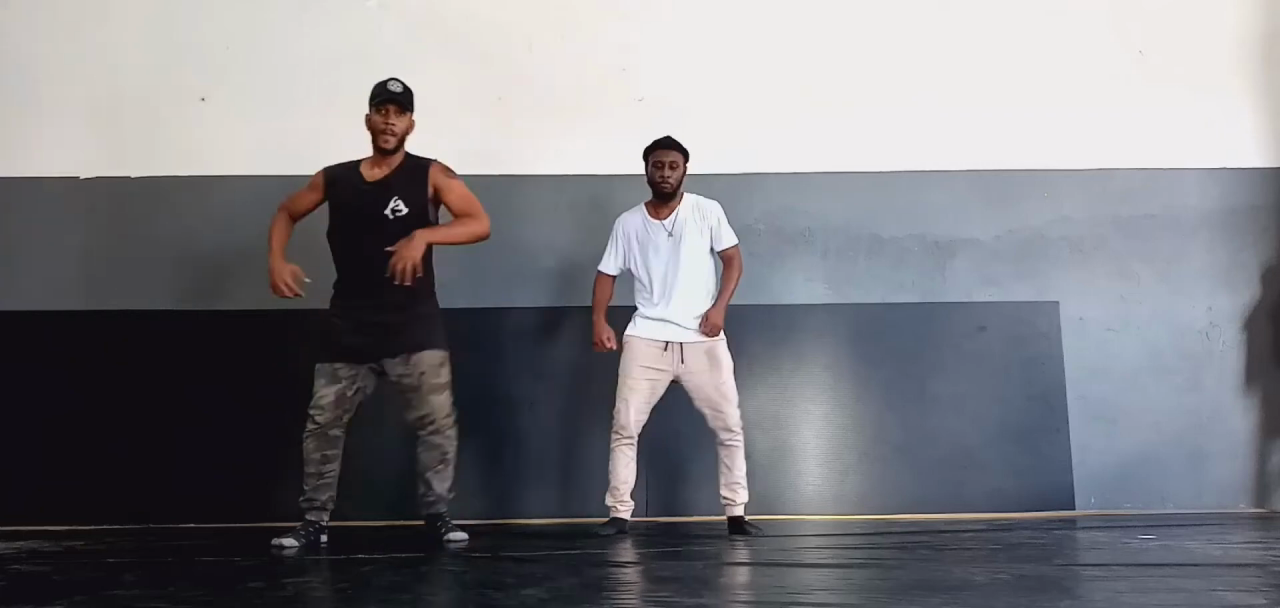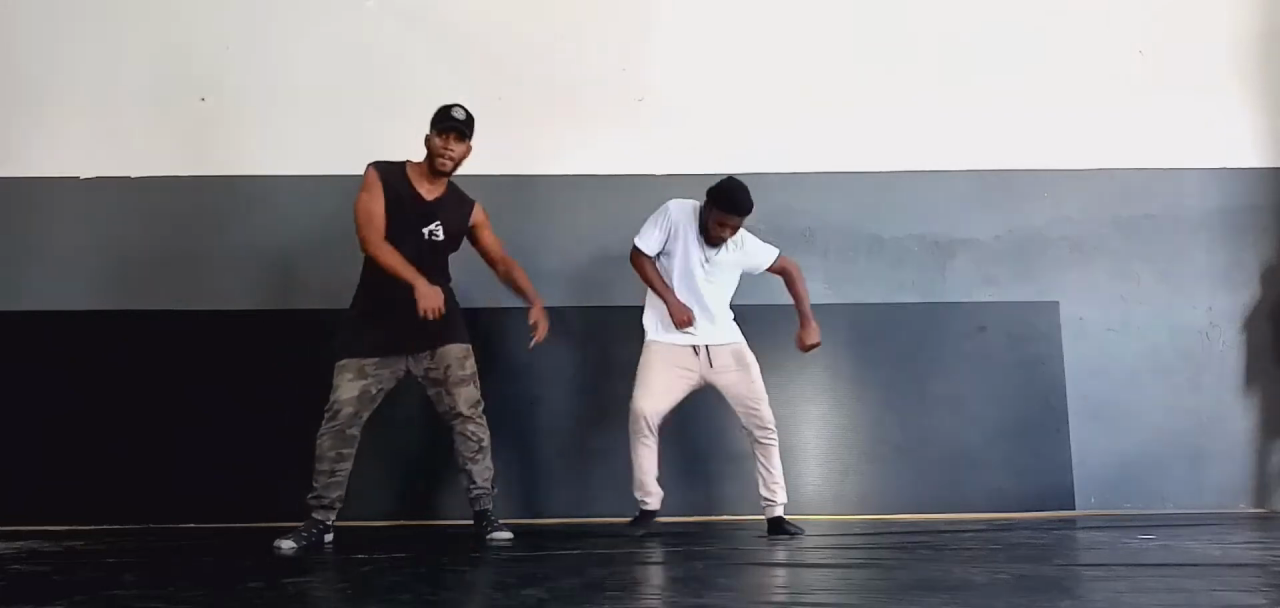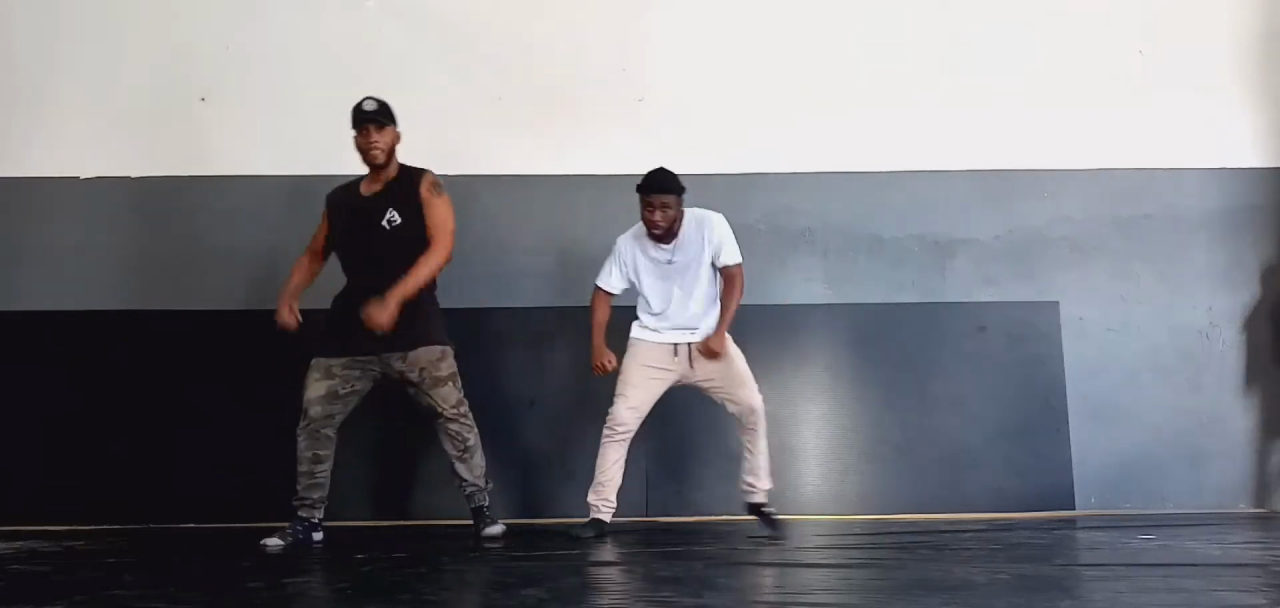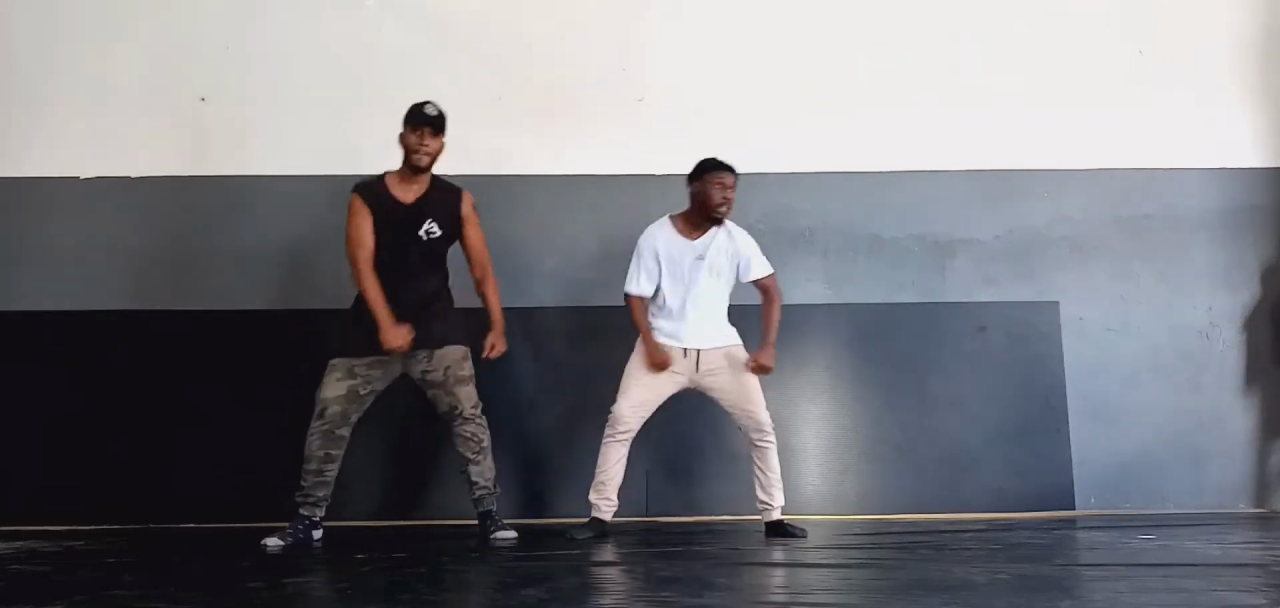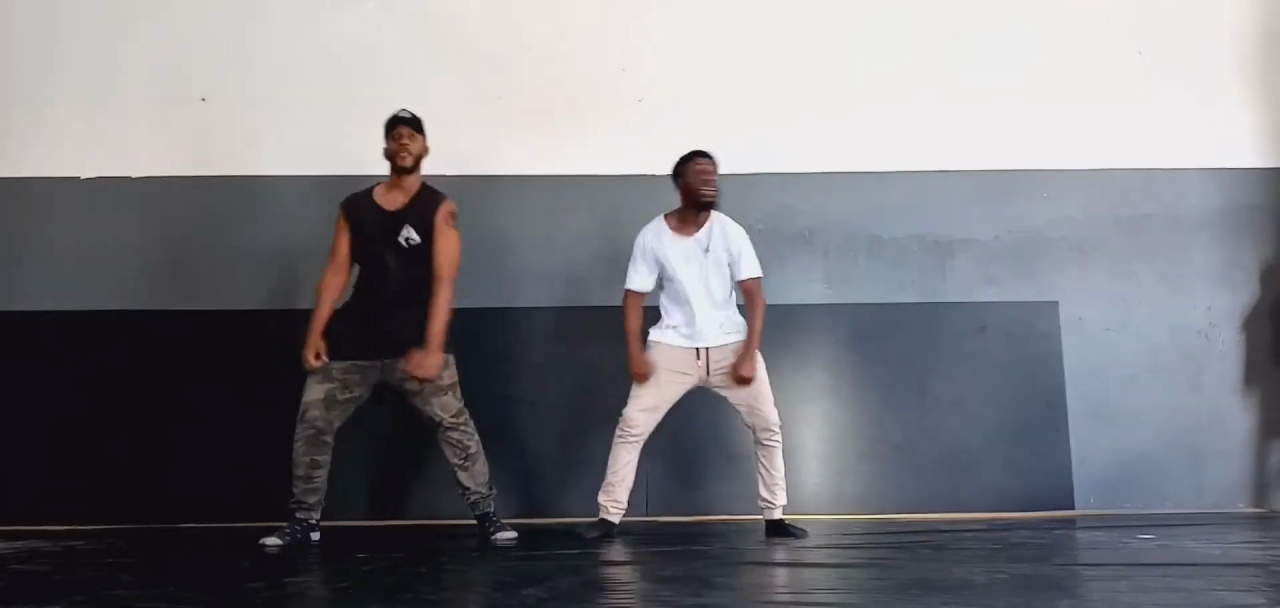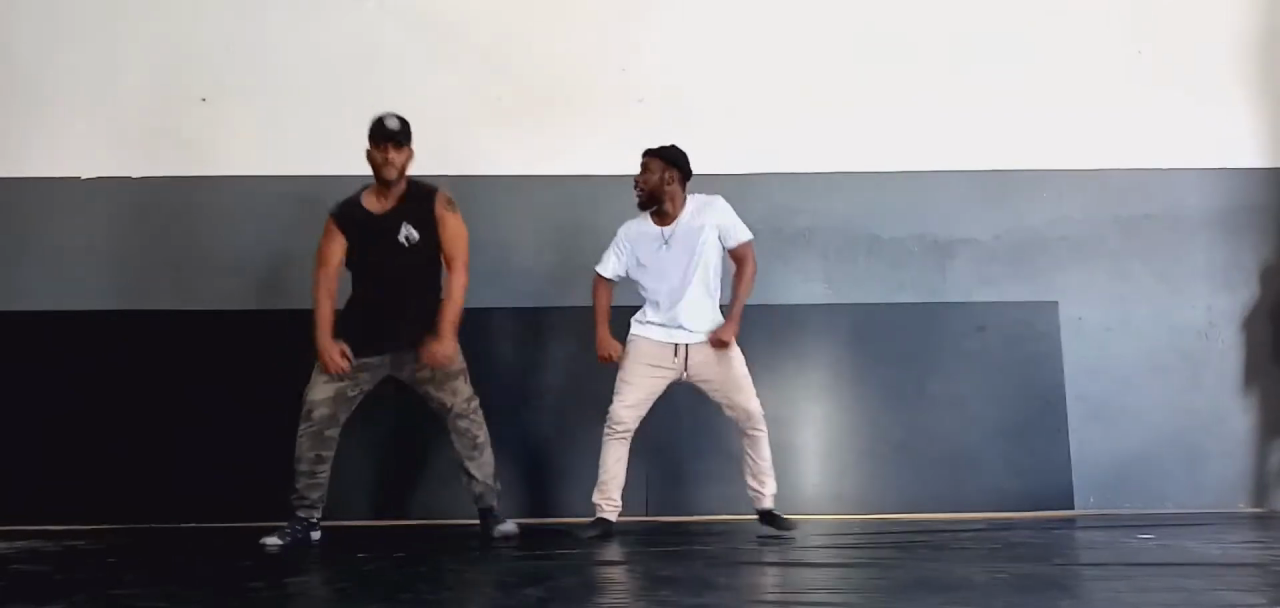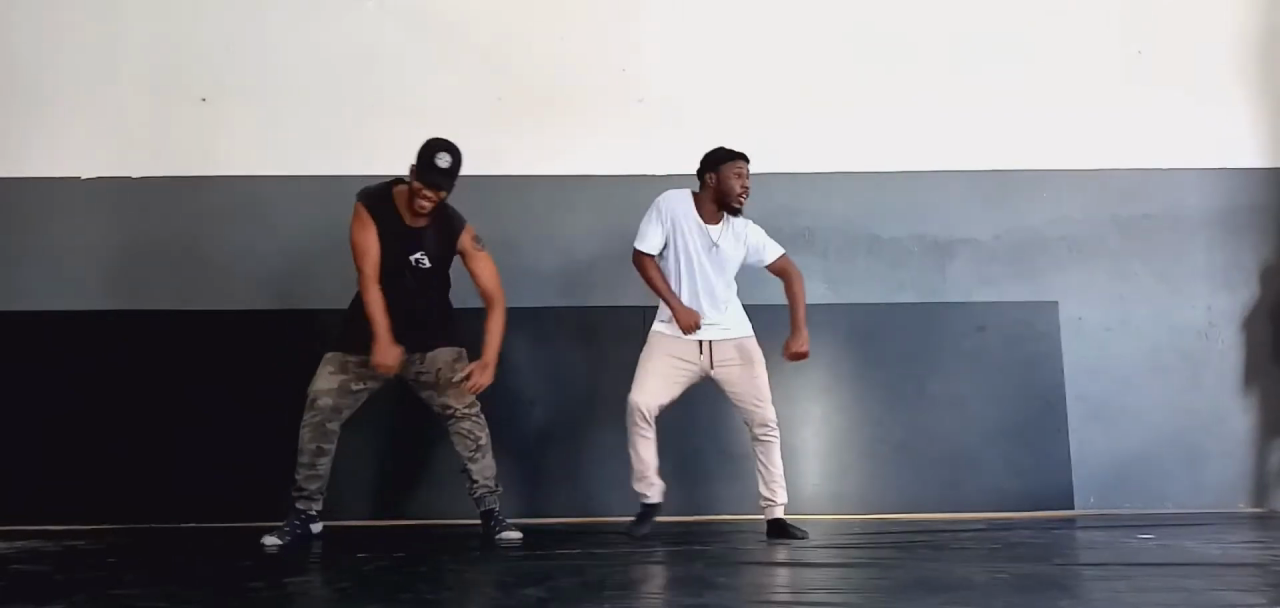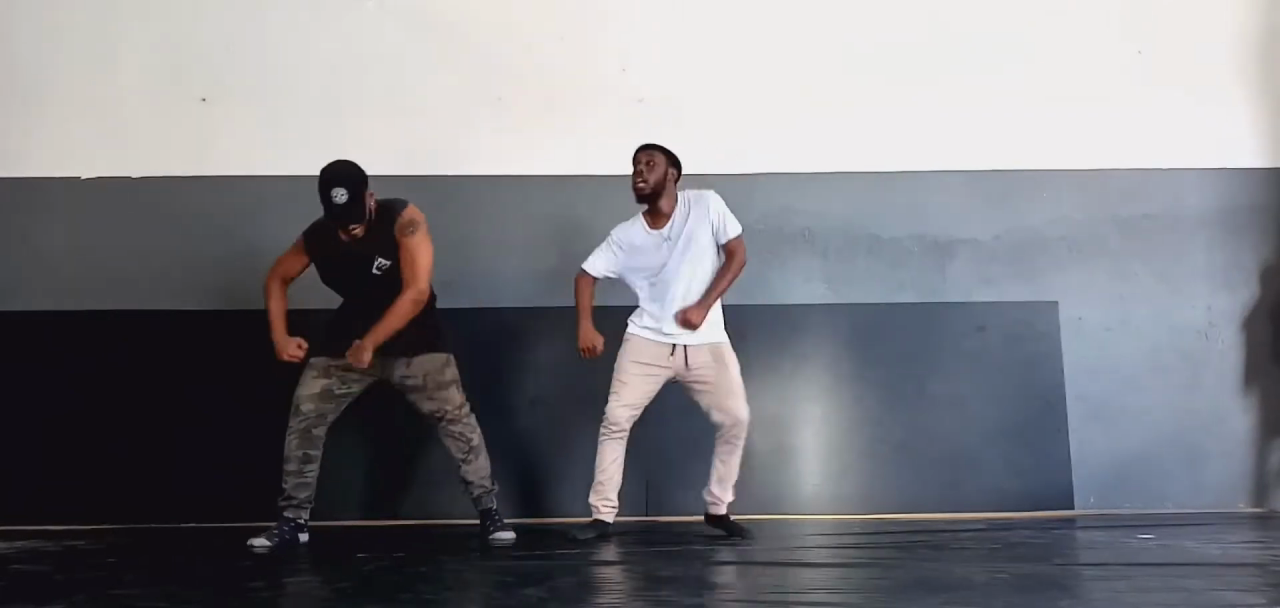
dt=0.5s
person 1, frame 1
left shoulder: (429, 174)
right shoulder: (335, 179)
left elbow: (480, 224)
right elbow: (286, 214)
left wrist: (423, 236)
right wrist: (277, 259)
left hip: (414, 326)
right hip: (350, 326)
left knee: (435, 418)
right knee: (323, 421)
left ankle: (436, 512)
right ankle: (314, 522)
person 1, frame 2
left shoulder: (467, 208)
right shoulder: (380, 177)
left elbow: (500, 260)
right elbow: (372, 240)
left wrist: (535, 301)
right wrist: (418, 283)
left hip: (441, 327)
right hip: (375, 325)
left knee: (470, 415)
right knee: (341, 419)
left ankle: (485, 513)
right ankle: (319, 521)
person 1, frame 3
left shoulder: (423, 185)
right shoulder: (340, 198)
left elbow: (441, 248)
right elbow: (315, 254)
left wrist: (393, 298)
right wrist: (288, 296)
left hip: (413, 327)
right hip: (349, 329)
left knee: (453, 412)
right knee: (315, 418)
left ankle: (481, 508)
right ankle: (307, 520)
person 1, frame 4
left shoulder: (456, 200)
right shoulder: (366, 195)
left elbow: (481, 266)
right elbow: (362, 265)
left wrist: (497, 324)
right wrist: (384, 324)
left hip: (437, 329)
right hip: (377, 329)
left knee: (468, 415)
right knee: (329, 416)
left ankle: (488, 512)
right ankle: (308, 520)
person 1, frame 5
left shoulder: (440, 208)
right shoulder: (354, 207)
left elbow: (443, 282)
right elbow: (337, 271)
left wrist: (434, 347)
right wrist: (314, 332)
left hip: (414, 336)
right hip: (355, 335)
left knee: (454, 421)
right knee: (312, 422)
left ankle: (486, 513)
right ankle: (304, 521)
person 1, frame 6
left shoulder: (435, 202)
right shoulder: (346, 214)
left elbow: (457, 267)
right elbow: (326, 278)
left wrist: (446, 333)
right wrist: (325, 339)
left hip: (421, 332)
right hip: (360, 336)
left knee: (464, 411)
right knee: (317, 418)
left ankle: (489, 510)
right ankle: (305, 520)
person 1, frame 7
left shoulder: (456, 230)
right shoulder: (370, 204)
left elbow: (495, 296)
right elbow: (369, 275)
left wrist: (489, 359)
right wrist: (381, 339)
left hip: (431, 338)
right hip: (372, 333)
left knee: (466, 412)
right knee: (320, 411)
left ankle: (491, 513)
right ankle: (305, 514)
person 1, frame 8
left shoulder: (403, 219)
right shoulder: (318, 236)
left elbow: (417, 292)
right elbow: (276, 279)
left wrist: (370, 344)
right wrist: (279, 333)
left hip: (414, 340)
right hip: (349, 335)
left knee: (455, 416)
right knee: (304, 416)
left ankle: (489, 512)
right ankle: (293, 521)
person 2, frame 1
left shoulder: (707, 211)
right shoulder: (628, 223)
left elbow: (733, 260)
right elbow: (606, 275)
left wrist: (718, 308)
right wrist: (599, 320)
left hip: (701, 341)
right hip: (647, 339)
left knee: (729, 425)
right knee: (625, 425)
left ankle: (735, 513)
right ankle: (619, 513)
person 2, frame 2
left shoulder: (744, 244)
right shoulder: (674, 213)
left elbow: (789, 268)
right elbow: (639, 255)
left wrist: (808, 321)
right wrist: (671, 302)
left hip: (725, 344)
right hip: (670, 342)
left knee: (763, 423)
right knee: (643, 411)
left ankle: (775, 513)
right ankle: (648, 505)
person 2, frame 3
left shoulder: (709, 224)
right shoulder: (628, 244)
left elbow: (735, 279)
right elbow: (603, 293)
left wrist: (719, 331)
right wrist: (598, 346)
left hip: (708, 342)
right hip: (653, 344)
left knee: (752, 407)
right knee: (620, 421)
left ankle: (757, 499)
right ankle: (600, 514)
person 2, frame 4
left shoulder: (736, 239)
right shoulder: (655, 236)
left elbow: (770, 289)
right elbow: (636, 297)
left wrist: (767, 346)
right wrist: (649, 344)
left hip: (720, 348)
right hip: (665, 348)
left knee: (760, 425)
right knee: (621, 421)
left ankle: (773, 516)
right ankle: (600, 514)
person 2, frame 5
left shoulder: (731, 232)
right shoulder: (652, 236)
left elbow: (754, 295)
right elbow: (634, 296)
left wrist: (750, 355)
right wrist: (635, 353)
left hip: (729, 346)
right hip: (672, 347)
left knee: (768, 424)
right knee: (631, 425)
left ankle: (774, 515)
right ankle: (609, 515)
person 2, frame 6
left shoulder: (713, 210)
right shoulder: (632, 231)
left elbow: (746, 261)
right elbow: (603, 277)
left wrist: (731, 321)
right wrist: (602, 333)
left hip: (709, 340)
right hip: (652, 341)
left knee: (751, 414)
right knee: (619, 421)
left ankle: (765, 505)
right ankle: (606, 515)
person 2, frame 7
left shoulder: (745, 230)
right shoulder: (671, 204)
left elbow: (788, 271)
right elbow: (643, 257)
left wrist: (799, 330)
right wrist: (676, 306)
left hip: (732, 337)
right hip: (676, 332)
left knee: (764, 422)
right knee: (640, 404)
left ankle: (775, 517)
right ankle: (650, 498)
person 2, frame 8
left shoulder: (706, 204)
right shoulder: (624, 236)
left elbow: (737, 255)
right elbow: (586, 275)
left wrist: (705, 305)
right wrist: (585, 325)
left hip: (704, 340)
right hip: (647, 340)
left knee: (735, 420)
right knee: (615, 421)
left ankle: (718, 508)
right ankle: (602, 515)
